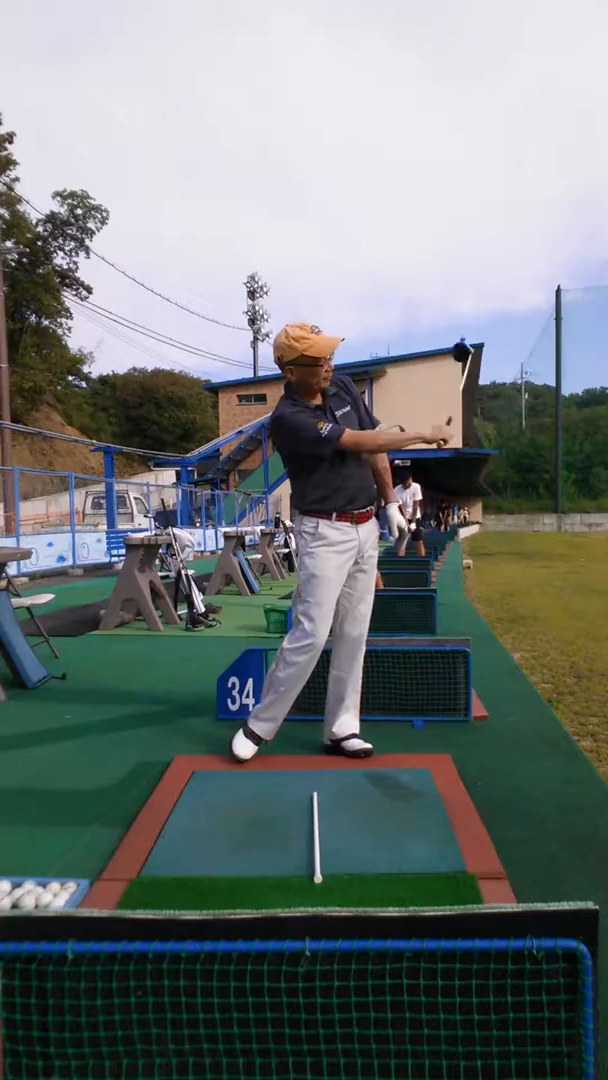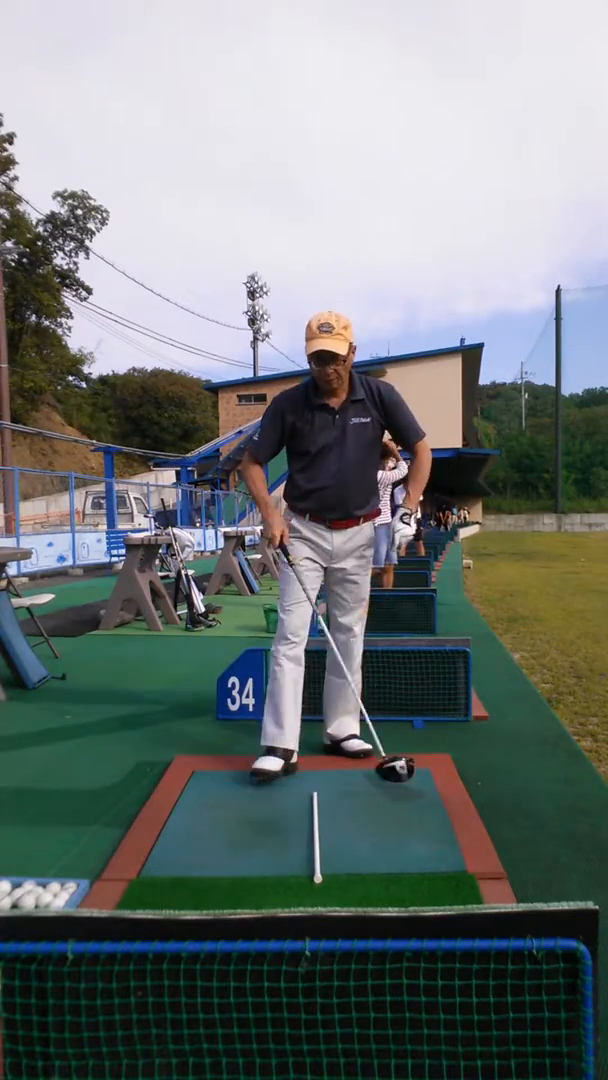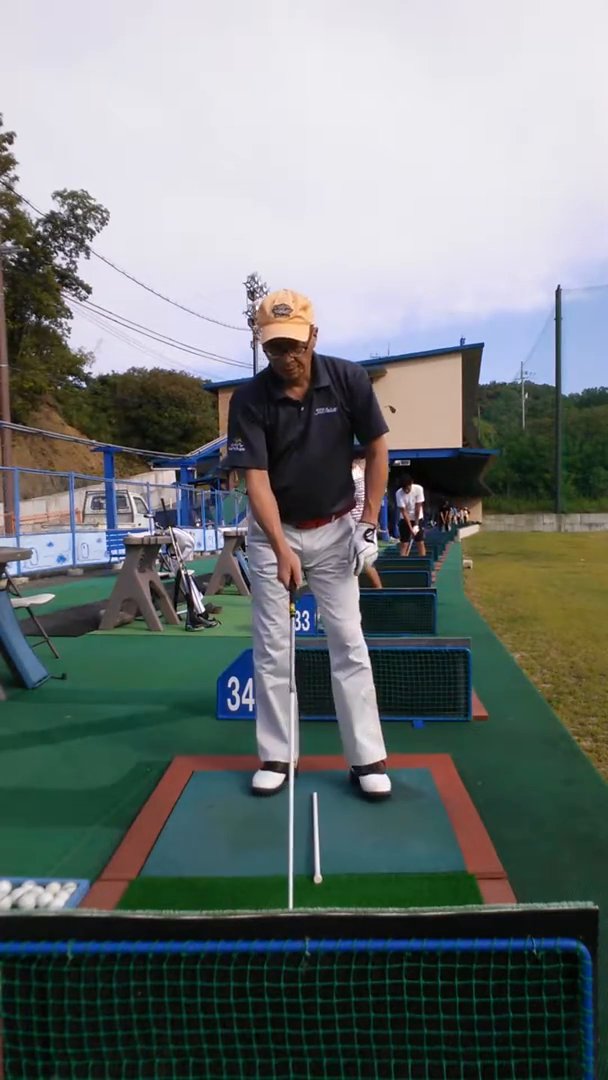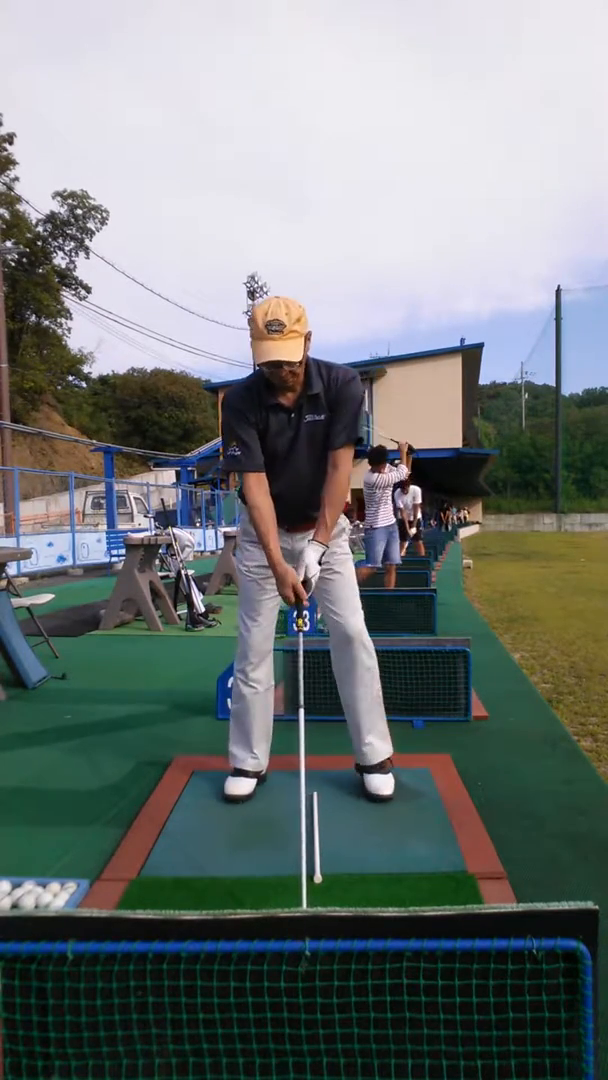
dt=1s
person 1, frame 1
left shoulder: (343, 387)
right shoulder: (288, 418)
left elbow: (373, 443)
right elbow: (360, 443)
left wrist: (390, 502)
right wrist: (424, 435)
left hip: (366, 527)
right hip: (325, 532)
left knee: (353, 633)
right knee: (311, 634)
left ankle: (341, 727)
right ankle: (259, 725)
person 1, frame 2
left shoulder: (379, 396)
right shoulder: (288, 404)
left elbow: (420, 450)
right elbow: (251, 462)
left wrist: (408, 510)
right wrist: (269, 513)
left hip: (358, 534)
right hip: (304, 532)
left knee: (348, 634)
right knee: (290, 634)
left ankle: (341, 729)
right ankle: (280, 744)
person 1, frame 3
left shoulder: (349, 380)
right shoulder: (248, 398)
left elbow: (376, 451)
right elbow: (256, 480)
left wrist: (369, 525)
right wrist: (283, 550)
left hip: (335, 530)
right hip: (273, 533)
left knee: (348, 641)
right knee: (272, 647)
left ankle: (367, 757)
right ankle: (277, 755)
person 1, frame 4
left shoulder: (342, 385)
right shoulder: (240, 400)
left elbow: (340, 467)
right elbow: (253, 484)
left wrist: (318, 545)
right wrist: (277, 562)
left hip: (326, 530)
right hip: (263, 534)
left knee: (352, 636)
right knee: (253, 646)
left ankle: (372, 755)
right ankle: (248, 761)
